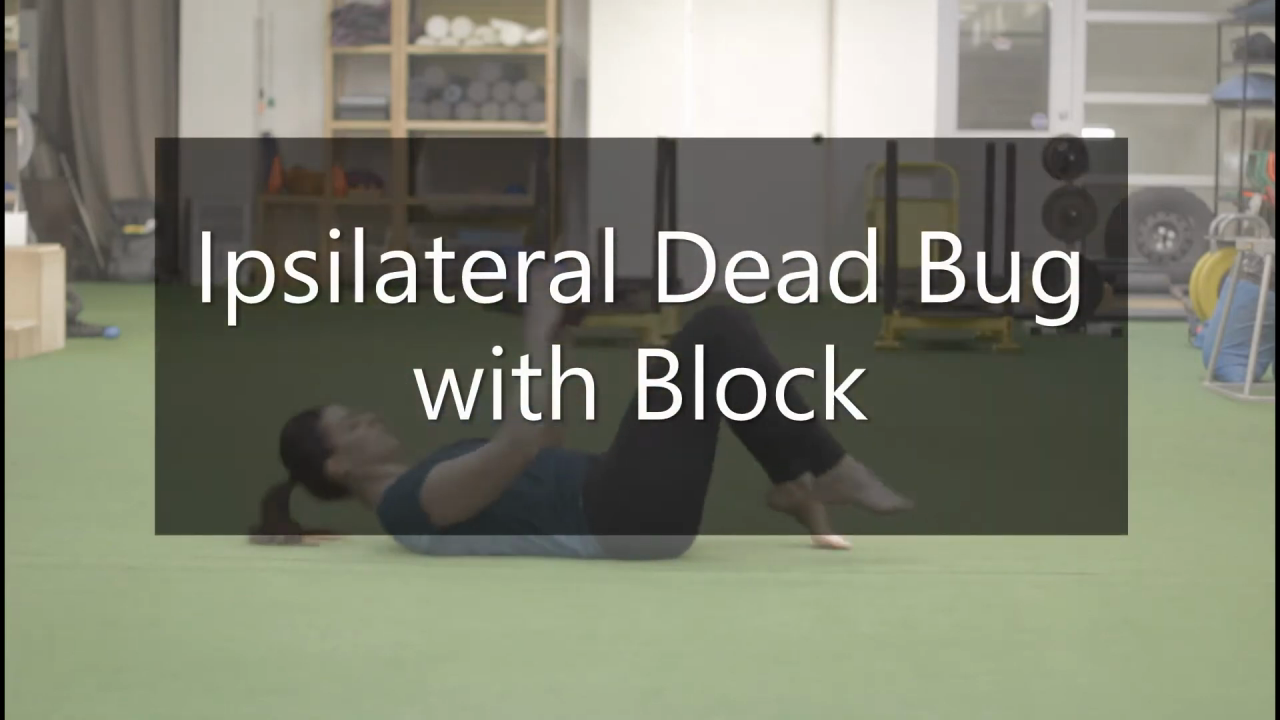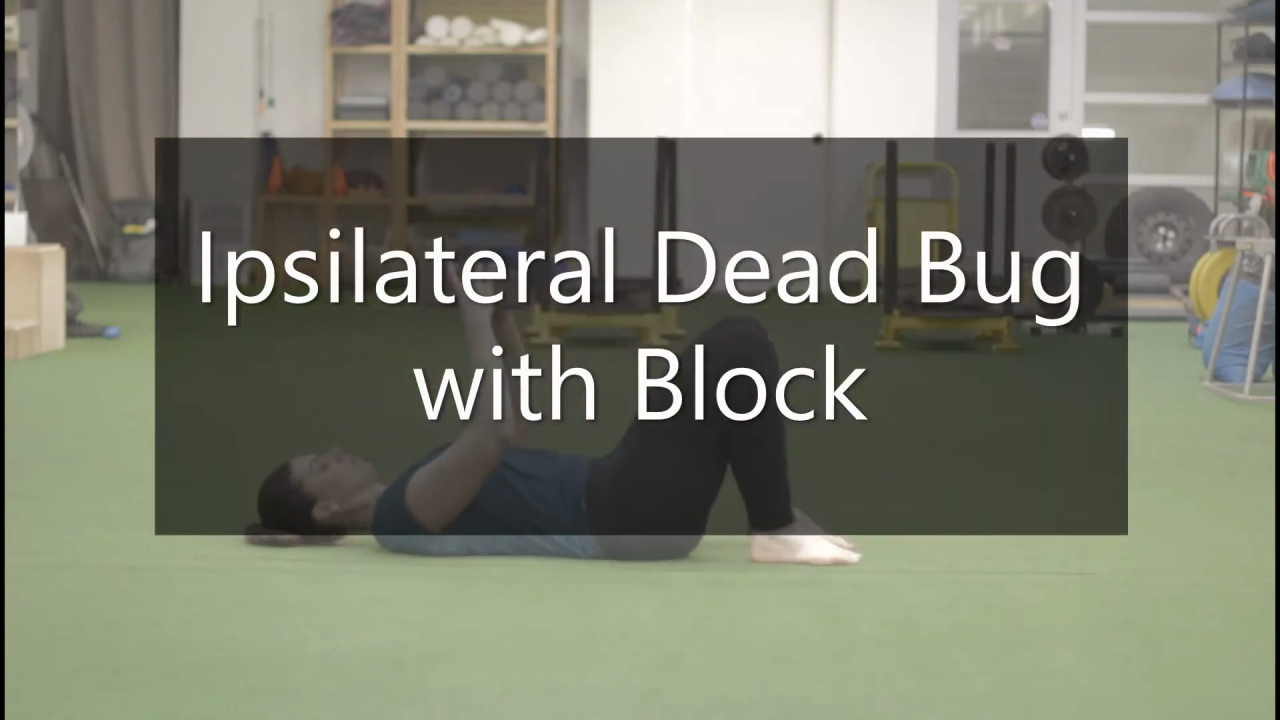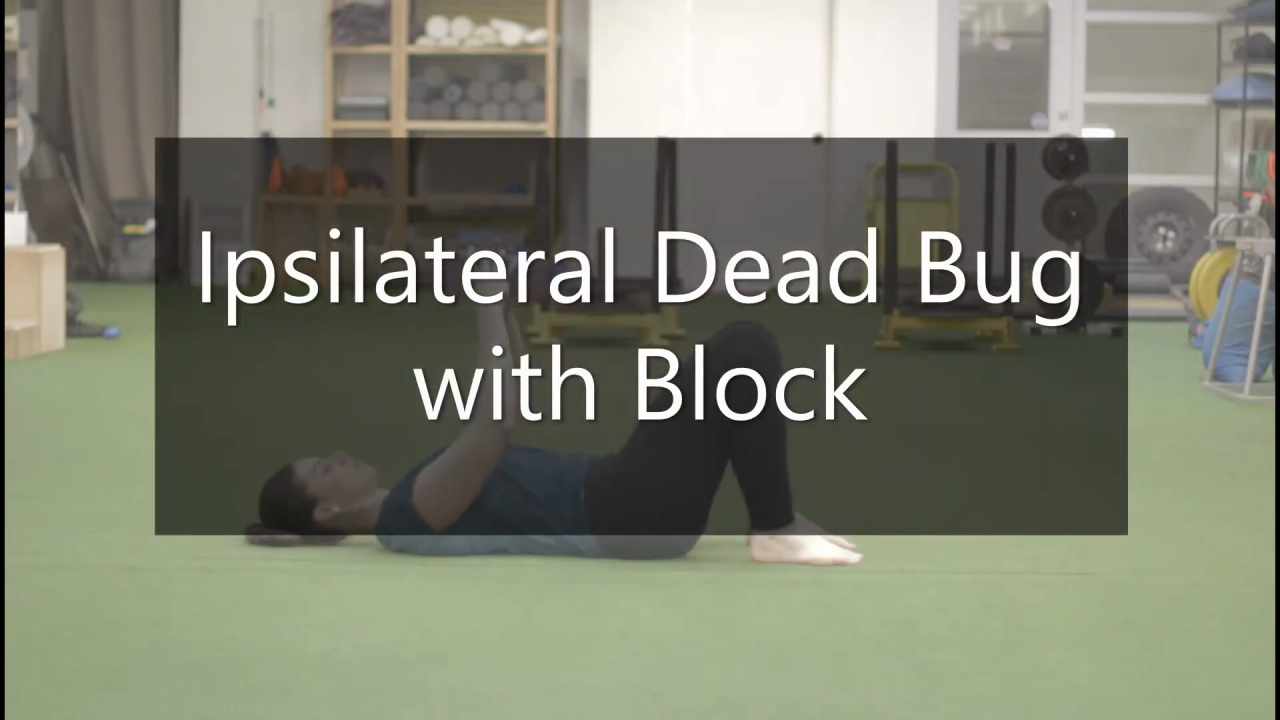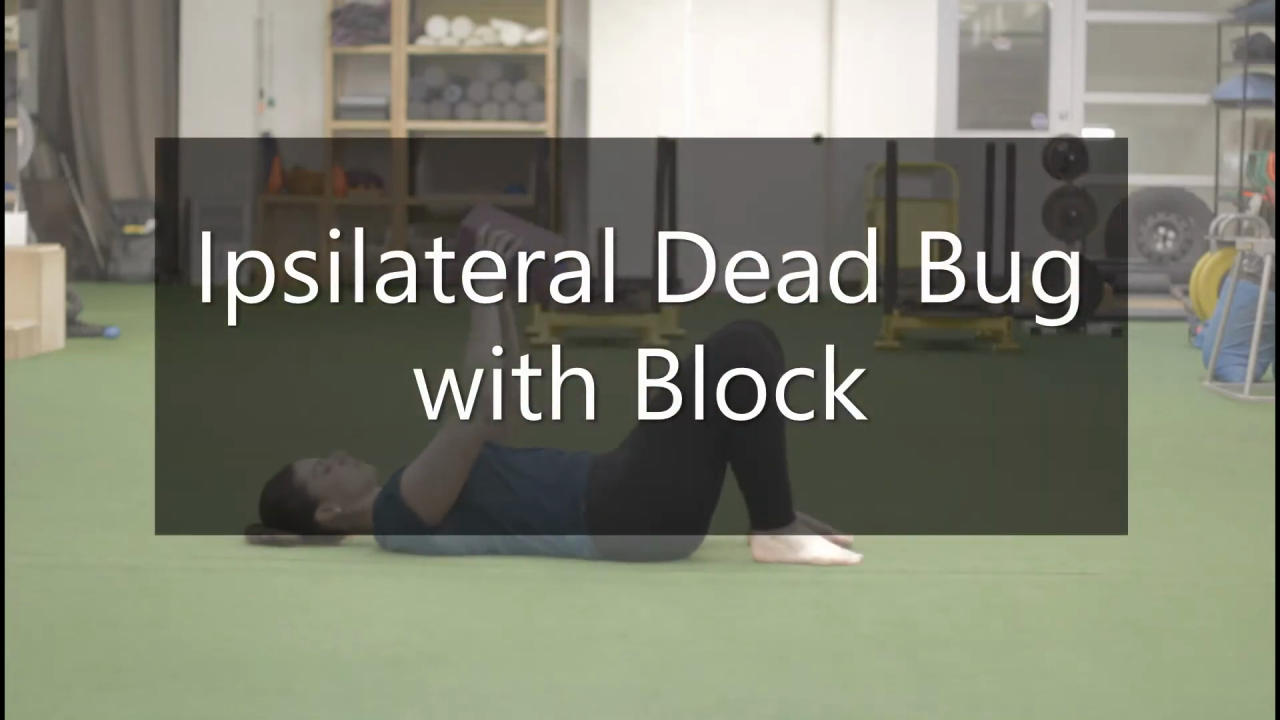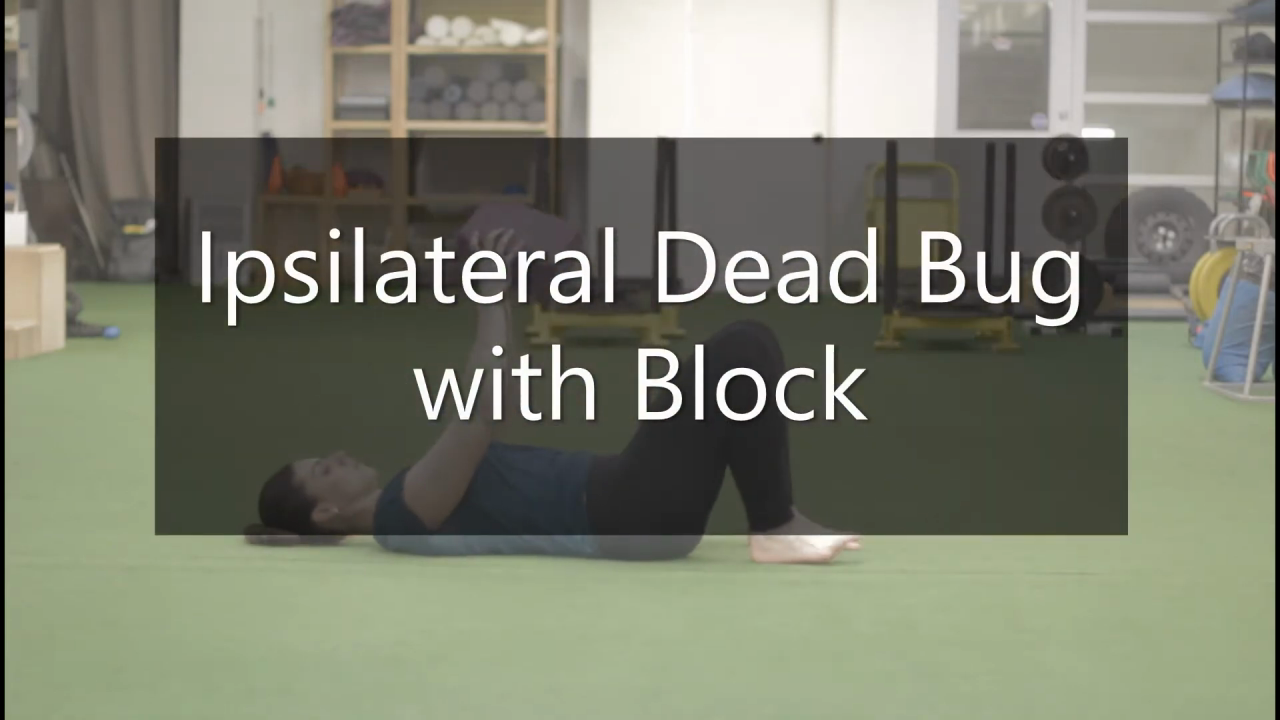
dt=0.3s
person 1, frame 1
left shoulder: (432, 480)
right shoulder: (414, 506)
left elbow: (546, 426)
right elbow: (526, 439)
left wrist: (555, 335)
right wrist: (537, 332)
left hip: (621, 503)
right hip: (627, 520)
left knee: (719, 326)
right knee: (720, 333)
left ankle: (796, 484)
right ankle: (829, 470)
person 1, frame 2
left shoulder: (418, 493)
right shoulder: (405, 516)
left elbow: (516, 413)
right elbow: (494, 430)
left wrist: (500, 315)
right wrist: (475, 322)
left hip: (615, 499)
right hip: (631, 521)
left knee: (737, 339)
right knee: (738, 347)
left ankle: (778, 518)
right ankle: (776, 529)
person 1, frame 3
left shoulder: (422, 496)
right shoulder: (410, 518)
left elbow: (505, 408)
right elbow: (495, 424)
left wrist: (503, 304)
right wrist: (487, 311)
left hip: (622, 500)
right hip: (632, 519)
left knee: (745, 344)
right knee: (744, 356)
left ankle: (777, 519)
right ankle: (776, 531)
person 1, frame 4
left shoulder: (422, 485)
right shoulder: (404, 514)
left elbow: (504, 392)
right elbow: (479, 407)
left wrist: (500, 290)
right wrist: (484, 295)
left hip: (625, 499)
right hip: (631, 519)
left knee: (747, 344)
right knee: (745, 349)
left ankle: (779, 513)
right ankle: (778, 528)
person 1, frame 5
left shoulder: (420, 494)
right shoulder: (405, 518)
left elbow: (491, 398)
right elbow: (479, 409)
left wrist: (499, 288)
right wrist: (490, 293)
left hip: (621, 498)
right hip: (632, 519)
left knee: (746, 342)
right knee: (742, 353)
left ankle: (777, 517)
right ankle: (774, 529)
